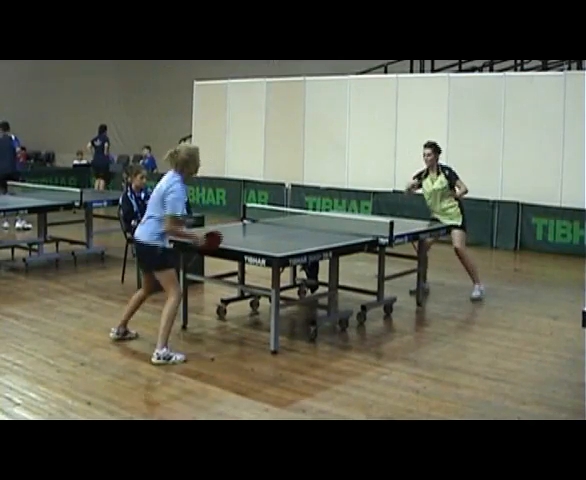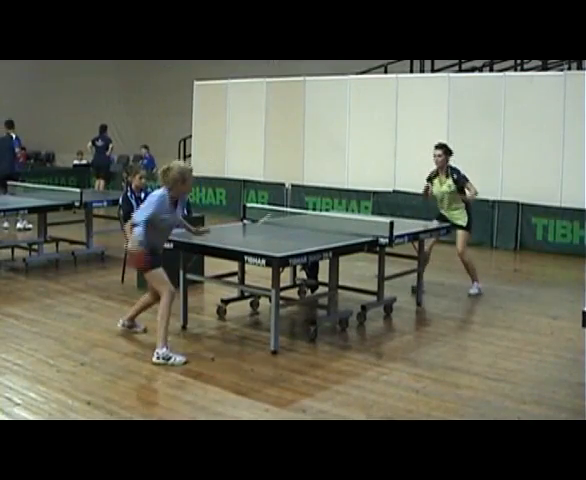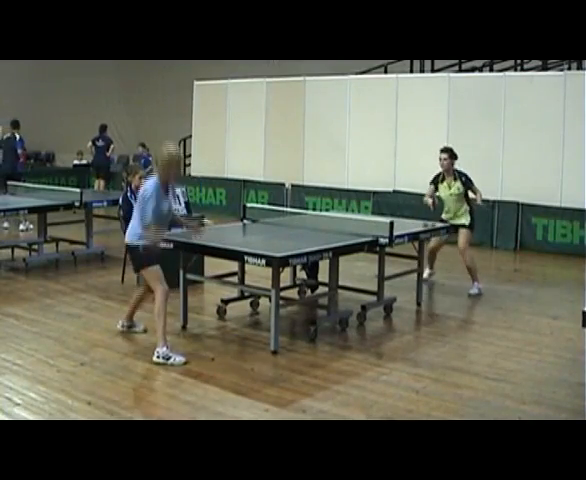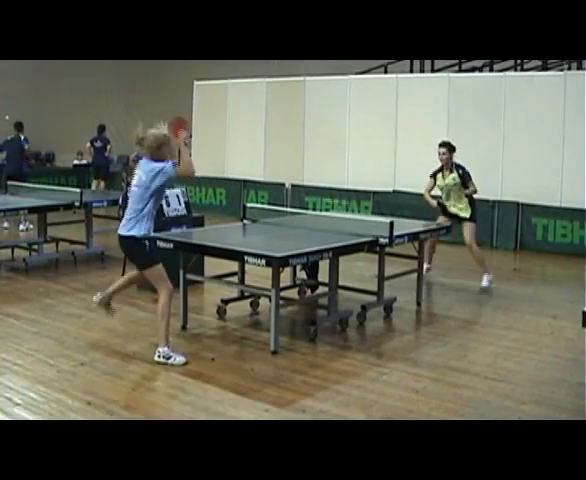
dt=0.2s
person 1, frame 1
left shoulder: (172, 177)
right shoulder: (175, 187)
right elbow: (170, 227)
right wrist: (195, 238)
left hip: (143, 240)
right hip: (151, 243)
left knee: (147, 289)
right knee: (174, 295)
left ankle: (120, 329)
right ankle: (161, 351)
person 1, frame 2
left shoulder: (180, 197)
right shoulder: (157, 199)
right elbow: (131, 224)
left wrist: (192, 229)
right wrist: (132, 243)
left hip: (154, 249)
right hip: (142, 250)
left knee: (156, 293)
right knee: (168, 292)
left ankle: (127, 321)
right ankle: (162, 350)
person 1, frame 3
left shoulder: (164, 184)
right shoulder: (151, 188)
right elbow: (147, 228)
left wrist: (183, 222)
right wrist: (161, 234)
left hip: (142, 241)
right hip: (139, 244)
left knee: (150, 285)
right knee: (161, 291)
left ankle: (127, 322)
right ankle: (162, 350)
person 1, frame 4
left shoulder: (144, 165)
right shoulder: (155, 168)
right elbow: (187, 171)
right wrist: (181, 144)
left hip: (126, 233)
right hip: (138, 237)
left knee: (141, 272)
right knee: (165, 289)
left ankle: (105, 296)
right ankle: (163, 350)
person 2, frame 1
left shoulder: (446, 171)
right shoulder: (421, 175)
left elbow: (464, 189)
right elbow: (409, 190)
left wrist: (454, 195)
right wrist: (412, 186)
left hip: (454, 216)
right hip: (436, 217)
left knee: (459, 250)
left ankle: (478, 286)
right ankle: (423, 283)
person 2, frame 2
left shoulder: (456, 174)
right shoulder: (432, 176)
left elbow: (473, 190)
right elbow: (428, 195)
left wrist: (469, 197)
right wrist: (426, 192)
left hip: (461, 216)
right hip: (444, 215)
left knee: (461, 251)
right knee: (427, 245)
left ankle: (476, 284)
person 2, frame 3
left shoulder: (463, 177)
right shoulder: (437, 179)
left elbow: (477, 192)
right elbow: (427, 198)
left wrist: (479, 200)
right wrist: (429, 202)
left hip: (465, 217)
right hip: (447, 217)
left knee: (463, 248)
right knee: (432, 248)
left ankle: (476, 284)
right ankle: (430, 270)
person 2, frame 4
left shoulder: (460, 170)
right shoulder: (436, 173)
left elbow: (474, 190)
right elbow: (426, 193)
left wrist: (462, 192)
right wrist: (432, 202)
left hip: (466, 209)
right hip: (450, 210)
left knee: (470, 243)
right knee: (432, 237)
left ankle: (486, 274)
right ankle: (427, 264)
